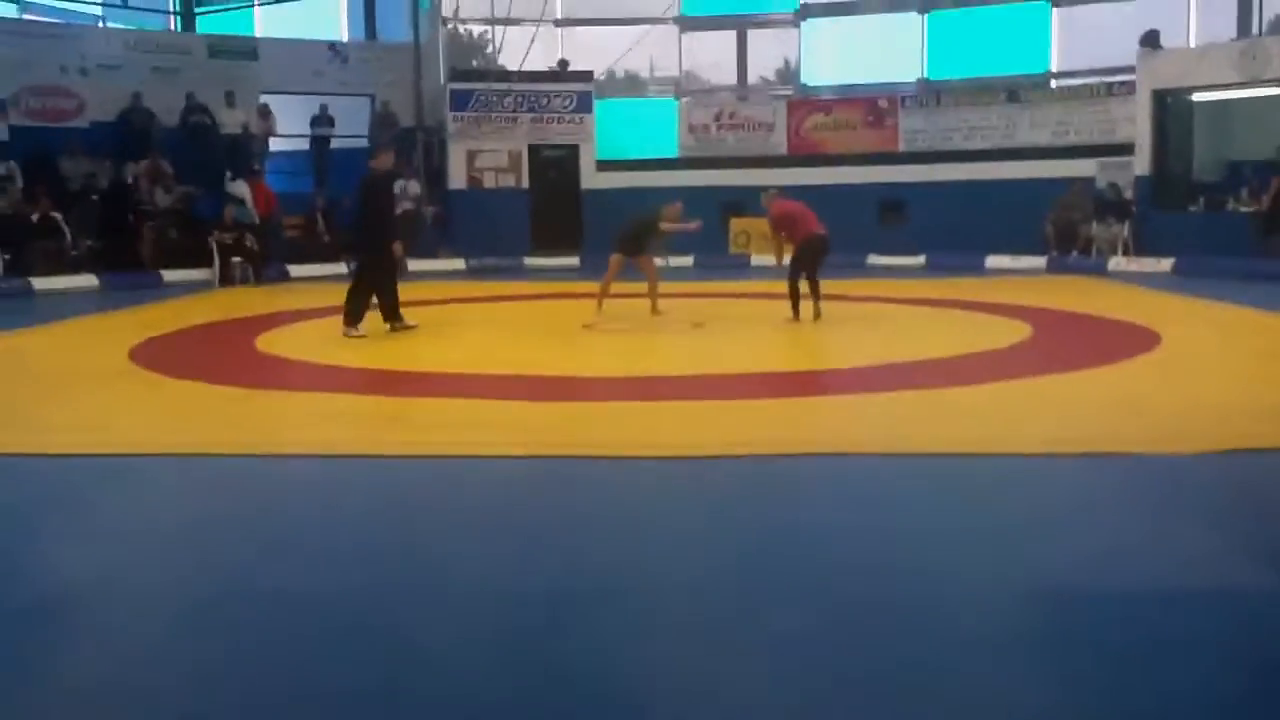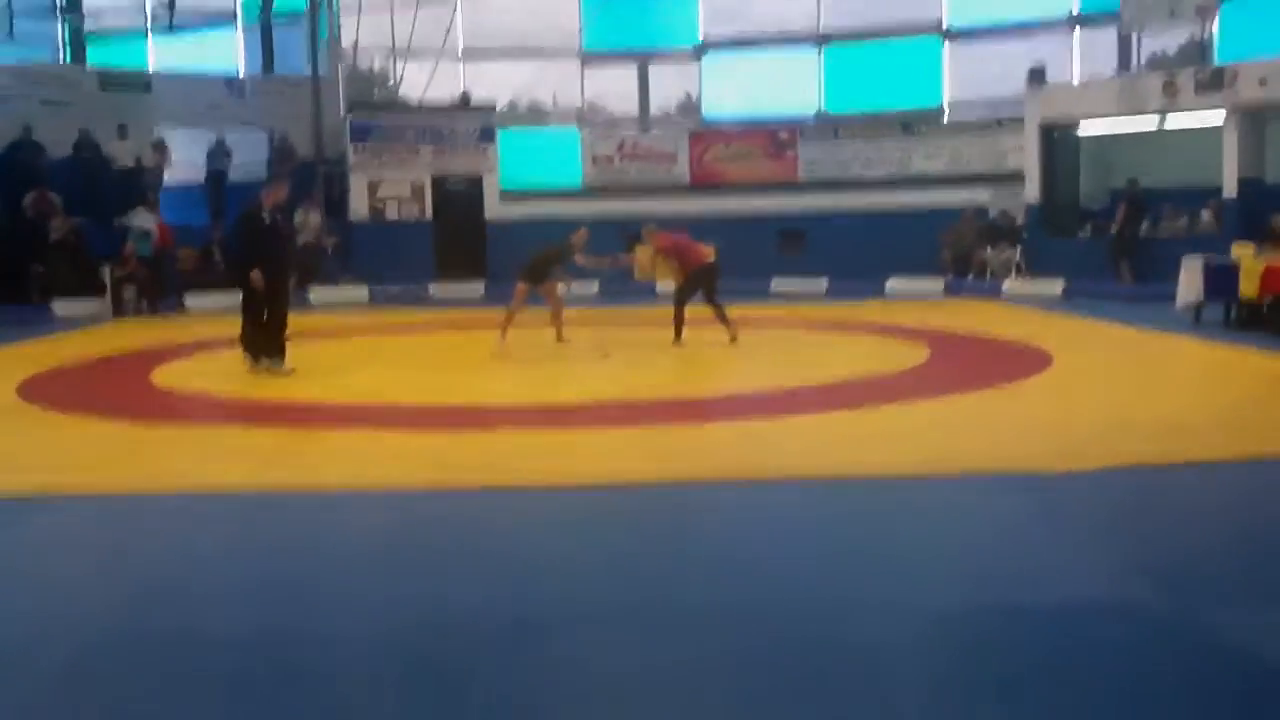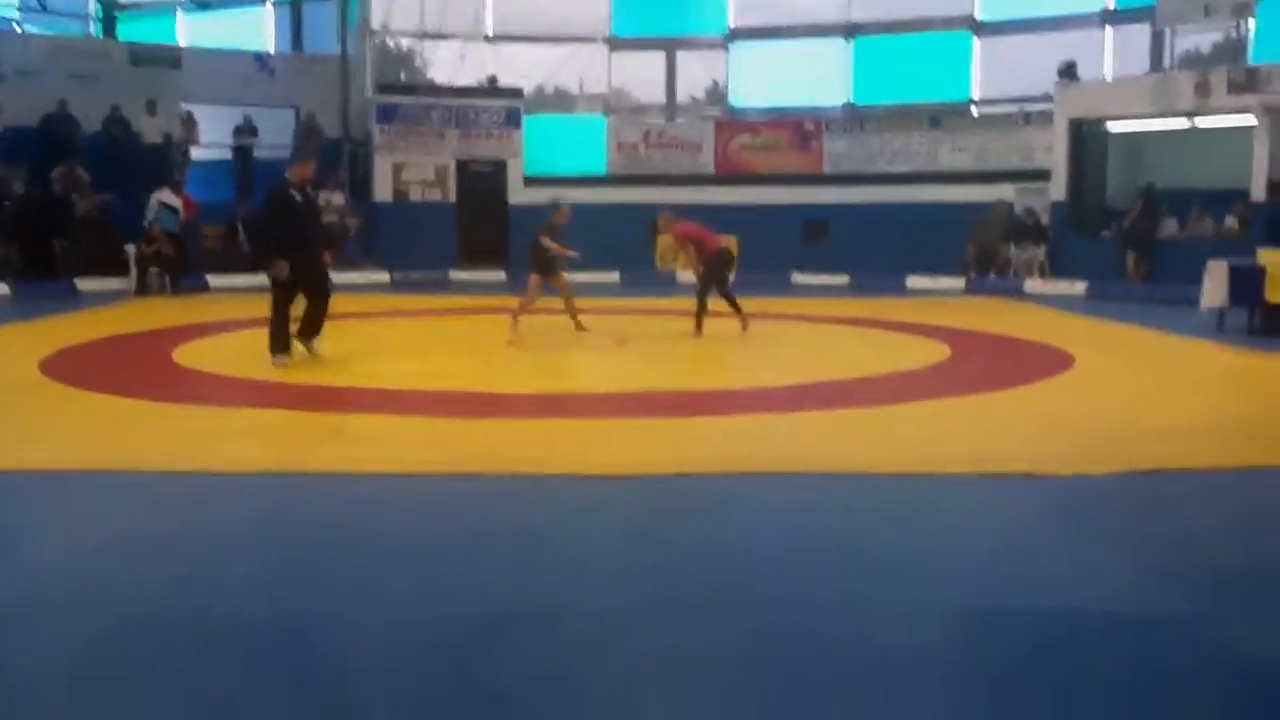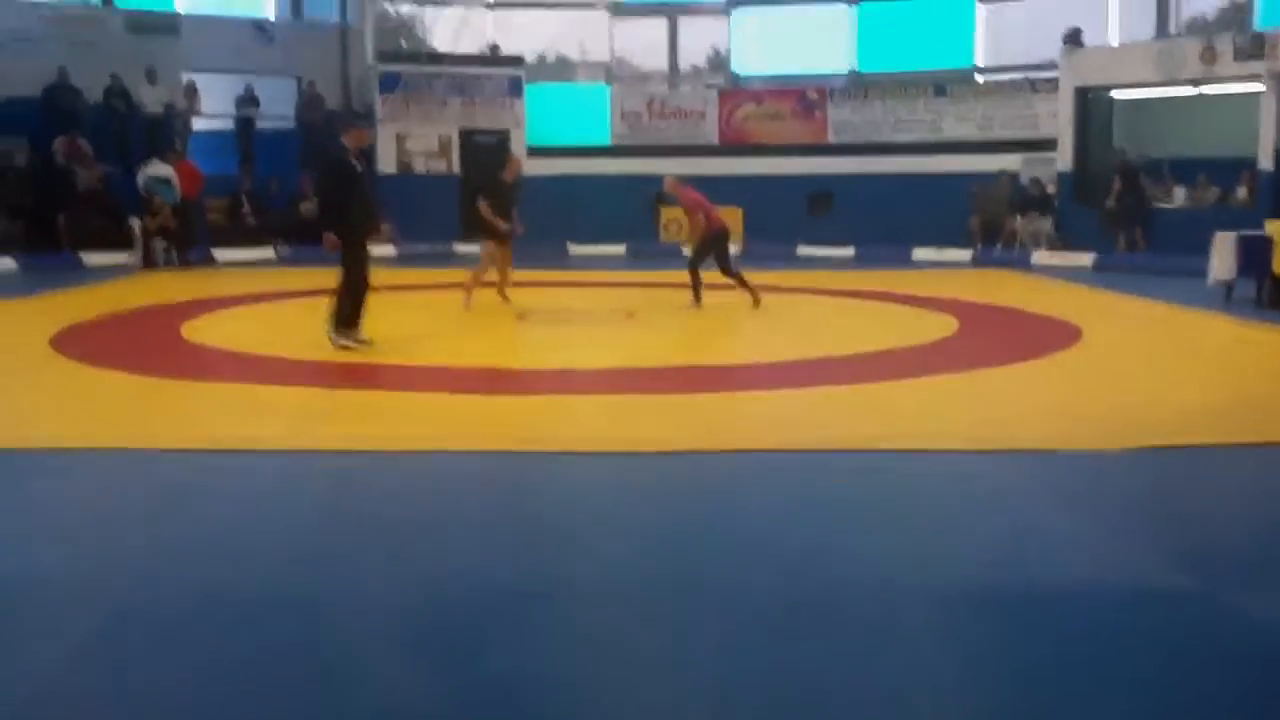
dt=0.7s
person 1, frame 1
left shoulder: (377, 179)
right shoulder: (375, 181)
right elbow: (381, 214)
left wrist: (392, 239)
right wrist: (393, 240)
left hip: (379, 239)
right hip: (372, 240)
left knee: (386, 280)
right knee: (365, 282)
left ankle: (395, 319)
right ankle: (350, 323)
person 1, frame 2
left shoulder: (277, 214)
right shoulder: (252, 213)
left elbow: (285, 245)
right elbow: (243, 245)
left wrist: (286, 273)
right wrist: (252, 269)
left hip: (276, 276)
right hip: (256, 275)
left knee: (278, 317)
right knee: (254, 316)
left ankle: (273, 358)
right ankle: (255, 355)
person 1, frame 3
left shoulder: (306, 191)
right shoulder: (278, 193)
right elbow: (269, 230)
left wrist: (323, 249)
right wrist: (277, 259)
left hip: (310, 256)
right hip: (285, 260)
left knee: (321, 296)
right knee: (282, 304)
left ankle: (306, 336)
right ankle: (280, 351)
person 1, frame 4
left shoulder: (357, 158)
right shoulder: (336, 160)
right elbow: (326, 197)
left wrist: (377, 222)
right wrist: (329, 230)
left hip: (358, 230)
right hip: (345, 232)
left knee: (358, 280)
right knee: (354, 278)
left ankle: (348, 328)
right ankle: (341, 329)
